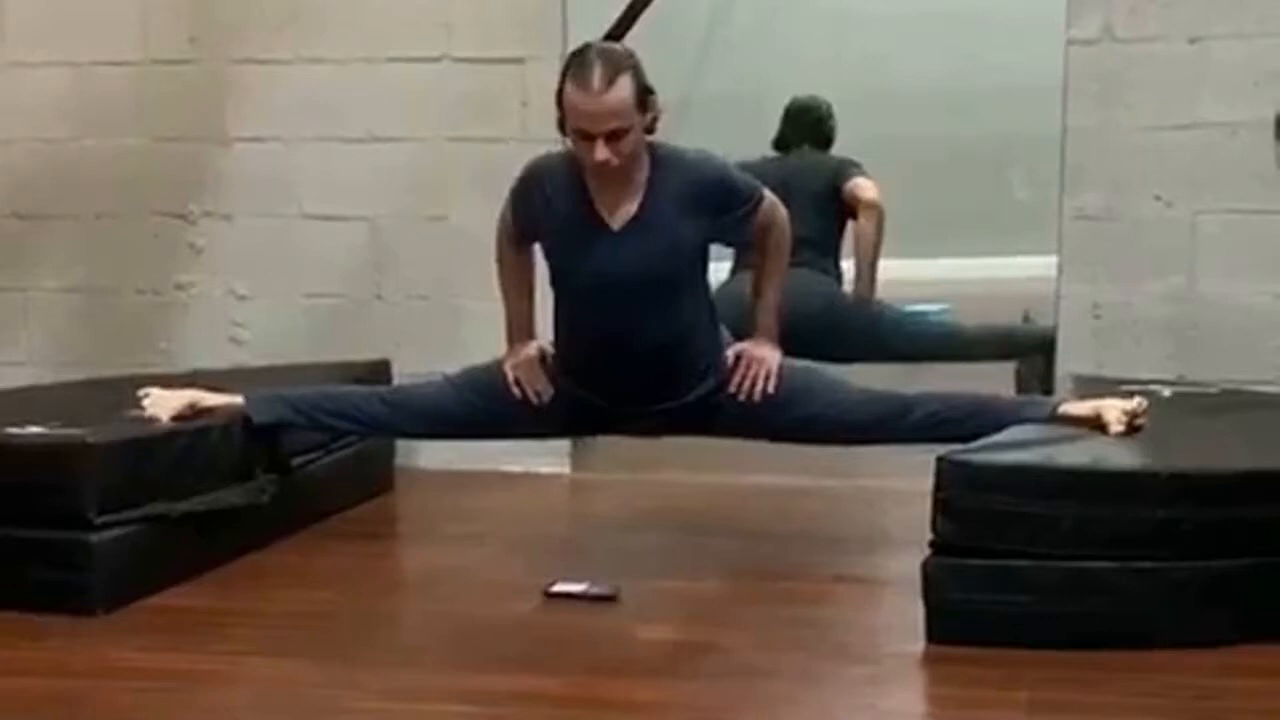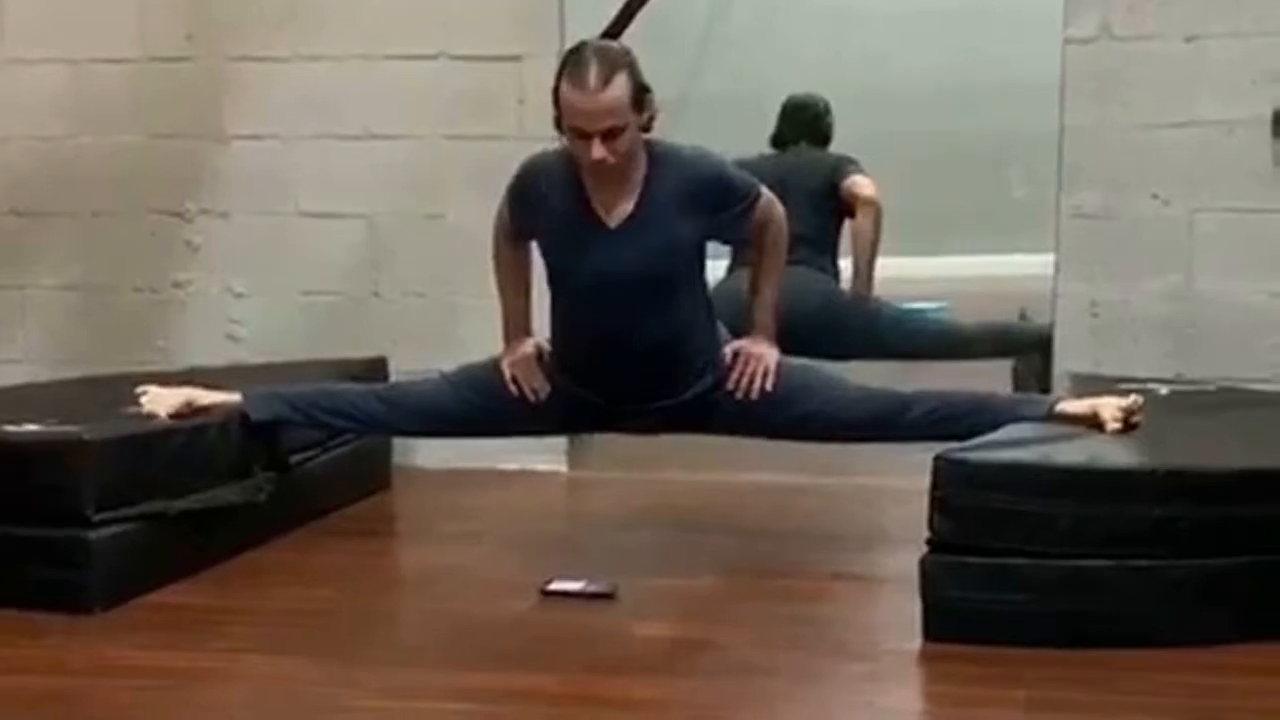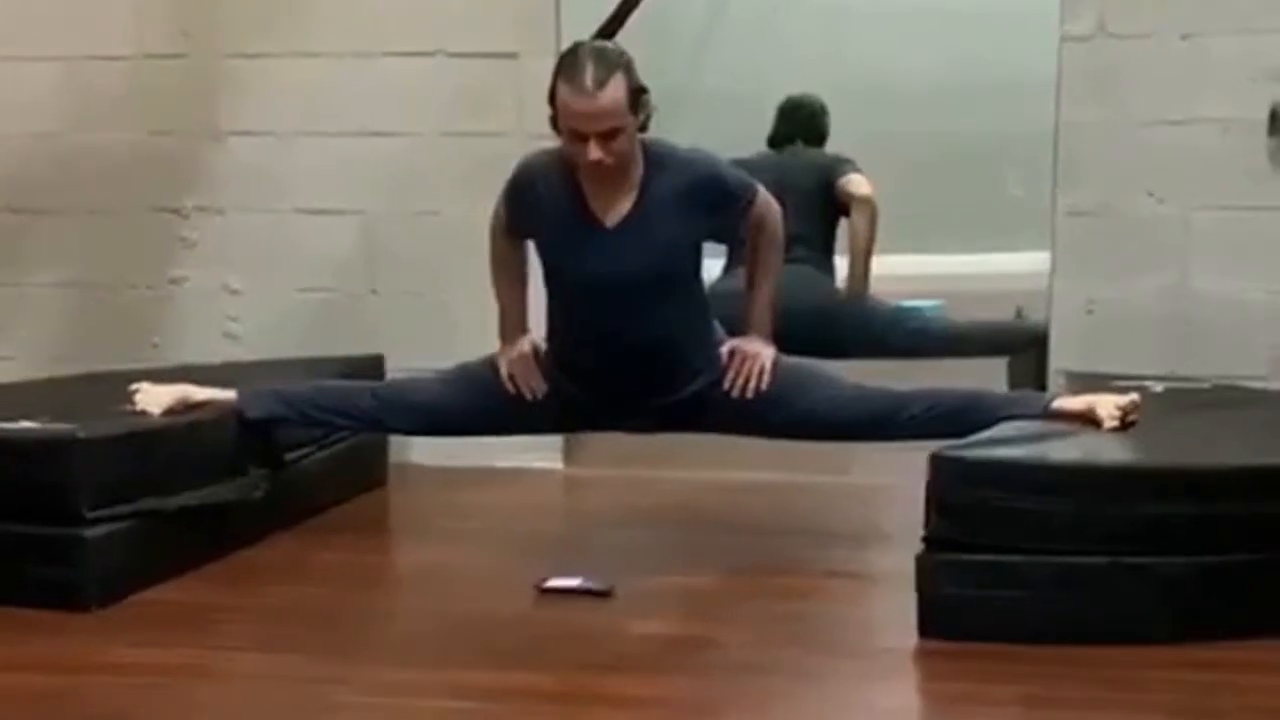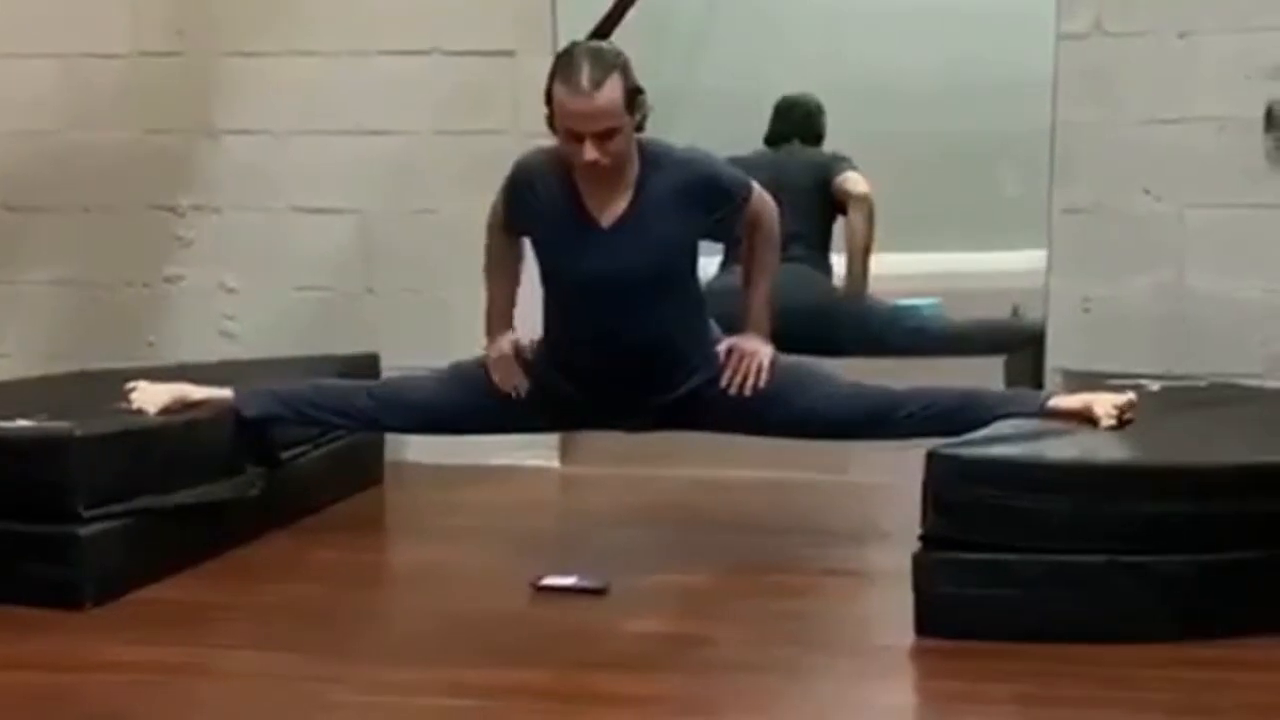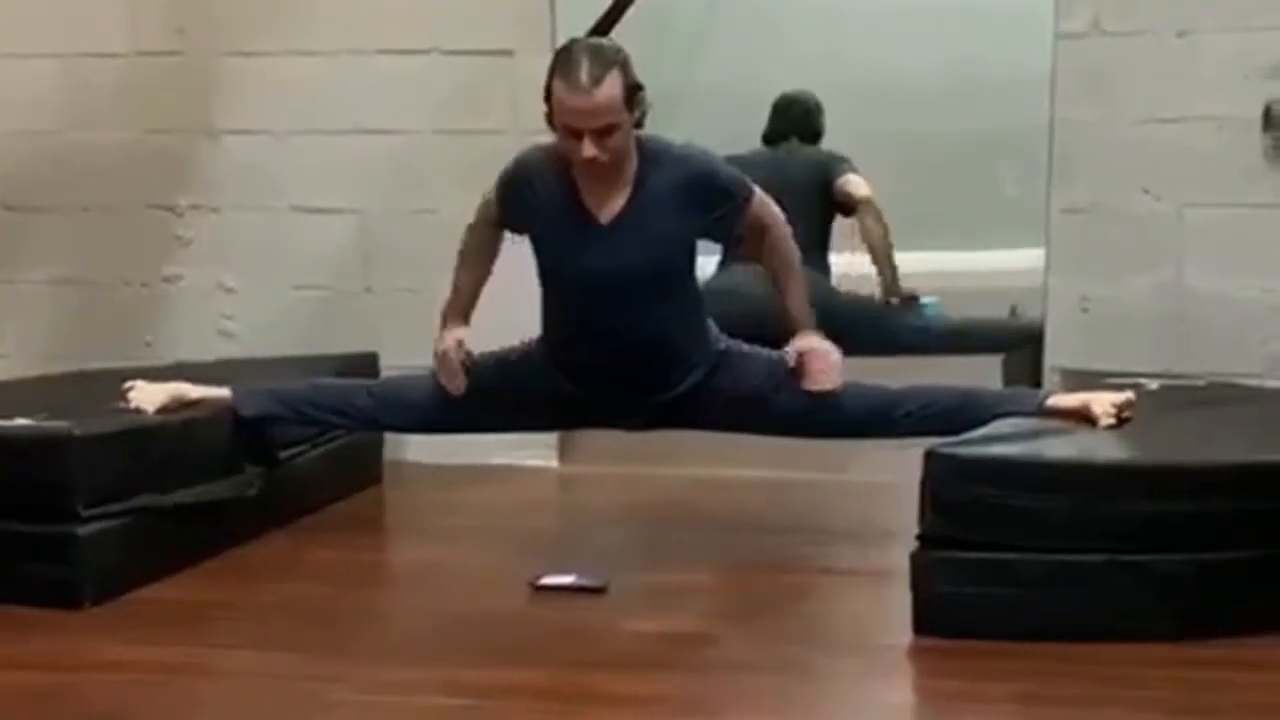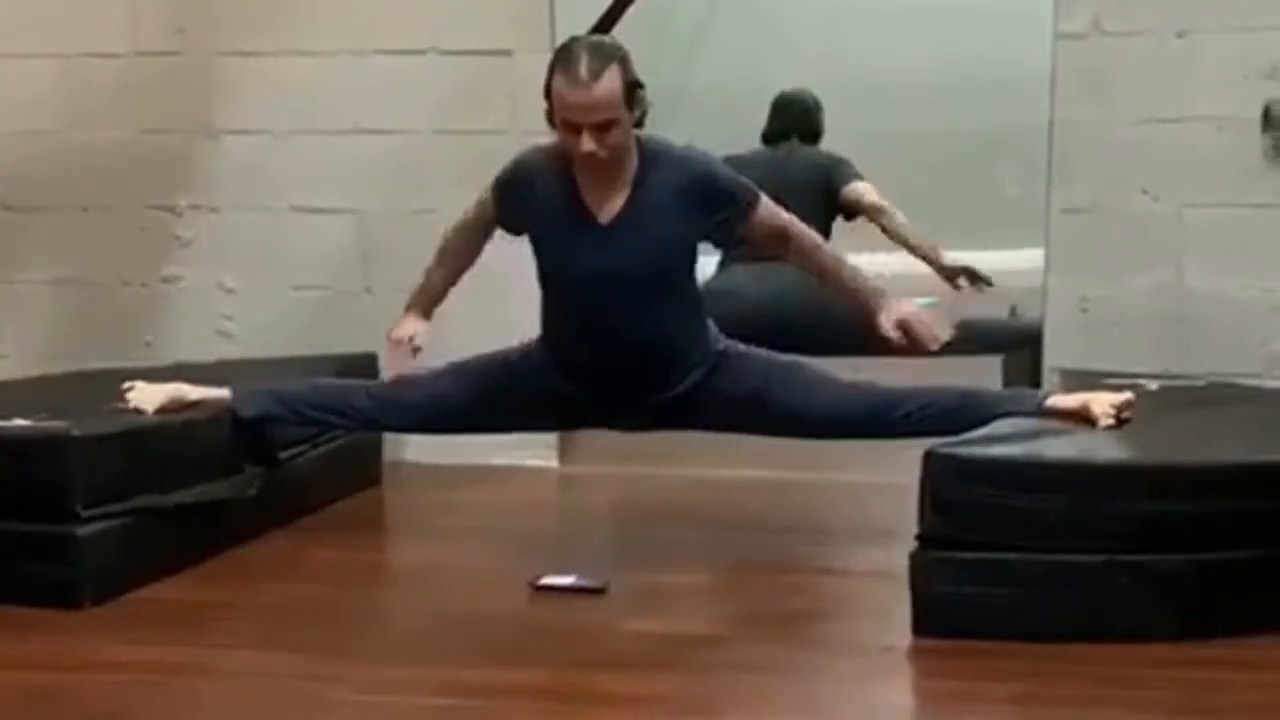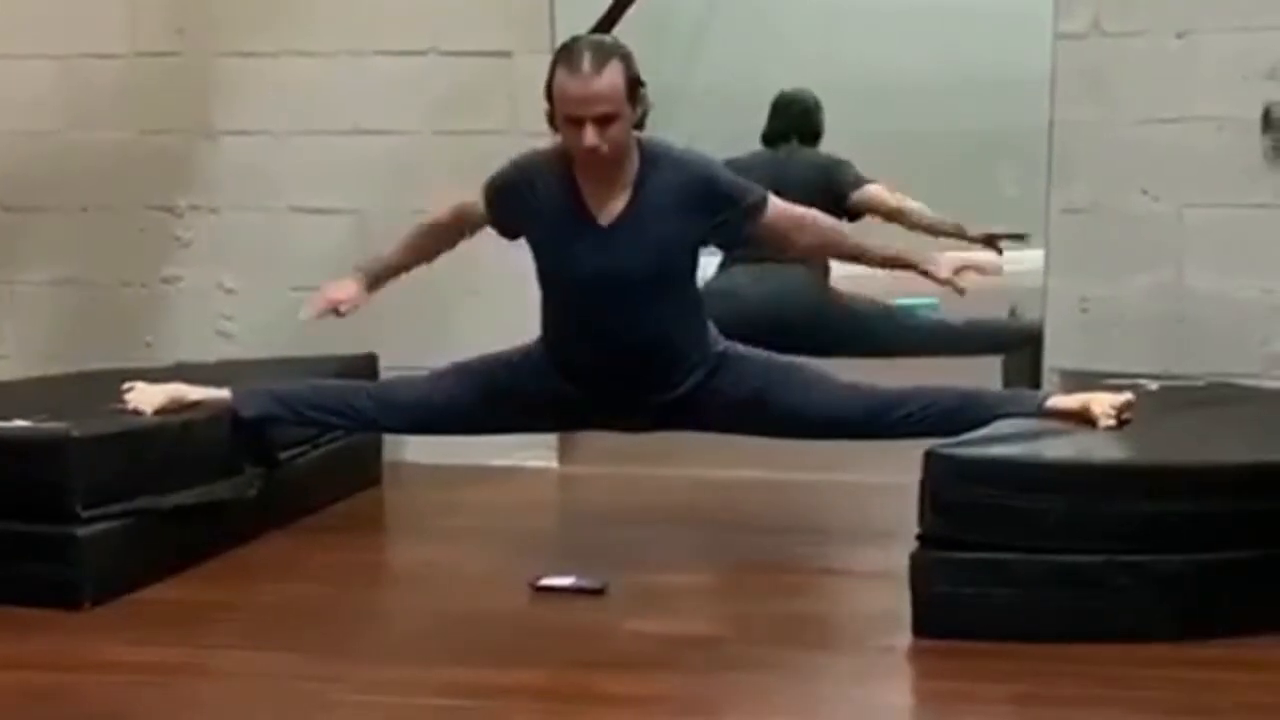
dt=0.2s
person 1, frame 1
left shoulder: (702, 181)
right shoulder: (540, 185)
left elbow: (776, 224)
right elbow: (510, 240)
left wrist: (764, 336)
right wrist: (519, 338)
left hip: (704, 385)
right hip: (573, 388)
left knee: (882, 416)
right knee: (402, 411)
left ankle: (1060, 412)
right ankle: (230, 405)
person 1, frame 2
left shoulder: (699, 178)
right shoulder: (537, 181)
left elbow: (772, 220)
right elbow: (506, 239)
left wrist: (762, 333)
right wrist: (516, 336)
left hip: (700, 382)
right hip: (571, 385)
left knee: (875, 414)
right knee: (399, 408)
left ankle: (1057, 410)
right ankle: (224, 404)
person 1, frame 3
left shoulder: (695, 178)
right shoulder: (533, 184)
left elbow: (767, 219)
right elbow: (503, 237)
left wrist: (758, 333)
right wrist: (512, 336)
left hip: (698, 380)
right hip: (567, 384)
left knee: (874, 412)
right knee: (396, 406)
left ankle: (1056, 406)
right ankle: (219, 400)
person 1, frame 4
left shoulder: (692, 177)
right shoulder: (531, 180)
left elbow: (764, 217)
right elbow: (500, 236)
left wrist: (757, 331)
right wrist: (497, 332)
left hip: (694, 379)
right hip: (565, 382)
left knee: (872, 411)
right knee: (393, 404)
left ankle: (1050, 404)
right ankle: (217, 397)
person 1, frame 5
left shoulder: (690, 175)
right shoulder: (529, 176)
left elbow: (769, 225)
right elbow: (483, 227)
left wrist: (805, 328)
right wrist: (455, 320)
left hip: (693, 377)
right hip: (565, 379)
left knee: (868, 406)
right knee: (395, 402)
left ankle: (1047, 403)
right ankle: (215, 396)
person 1, frame 6
left shoulder: (690, 177)
right shoulder: (529, 178)
left elbow: (785, 231)
right elbow: (474, 226)
left wrist: (878, 300)
right wrist: (419, 309)
left hip: (692, 377)
right hip: (564, 380)
left knee: (865, 409)
right knee: (395, 402)
left ankle: (1049, 404)
right ankle: (211, 397)
person 1, frame 7
left shoulder: (692, 182)
right shoulder: (528, 183)
left elbow: (801, 226)
right elbow: (454, 221)
left wrist: (919, 257)
right wrist: (366, 278)
left hip: (693, 379)
right hip: (564, 382)
left knee: (866, 411)
right knee: (394, 404)
left ankle: (1050, 405)
right ankle: (211, 399)
person 2, frame 1
left shoulder: (742, 174)
right shoulder: (839, 168)
right elbow: (869, 201)
right wrist: (863, 294)
left hip: (741, 303)
right hip: (811, 300)
right knee: (939, 339)
right ankle: (1046, 340)
person 2, frame 2
left shoulder: (738, 172)
right shoulder: (836, 166)
right elbow: (867, 198)
right wrist: (861, 292)
left hip: (739, 301)
right hip: (810, 299)
right knee: (936, 337)
right ankle: (1043, 338)
person 2, frame 3
left shoulder: (735, 171)
right shoulder: (832, 165)
right elbow: (862, 196)
right wrist: (856, 291)
left hip: (735, 300)
right hip: (805, 297)
right knee: (931, 334)
right ankle: (1039, 336)
person 2, frame 4
left shoulder: (731, 170)
right shoulder: (829, 164)
right elbow: (858, 195)
right wrist: (854, 287)
left hip: (731, 300)
right hip: (801, 297)
right knee: (928, 333)
right ankle: (1036, 335)
person 2, frame 5
left shoulder: (730, 168)
right shoulder: (827, 163)
right elbow: (861, 196)
right wrist: (890, 283)
left hip: (730, 297)
right knee: (927, 330)
right ankle: (1035, 333)
person 2, frame 6
left shoulder: (728, 168)
right shoulder: (828, 166)
right elbow: (872, 203)
right wrist: (938, 261)
left hip: (730, 297)
right hip: (799, 296)
right ankle: (1034, 333)
person 2, frame 7
left shoulder: (730, 170)
right shoulder: (827, 168)
right elbow: (889, 205)
right wrist: (965, 233)
left hip: (729, 302)
right hip: (799, 298)
right knee: (924, 332)
right ankle: (1032, 333)
